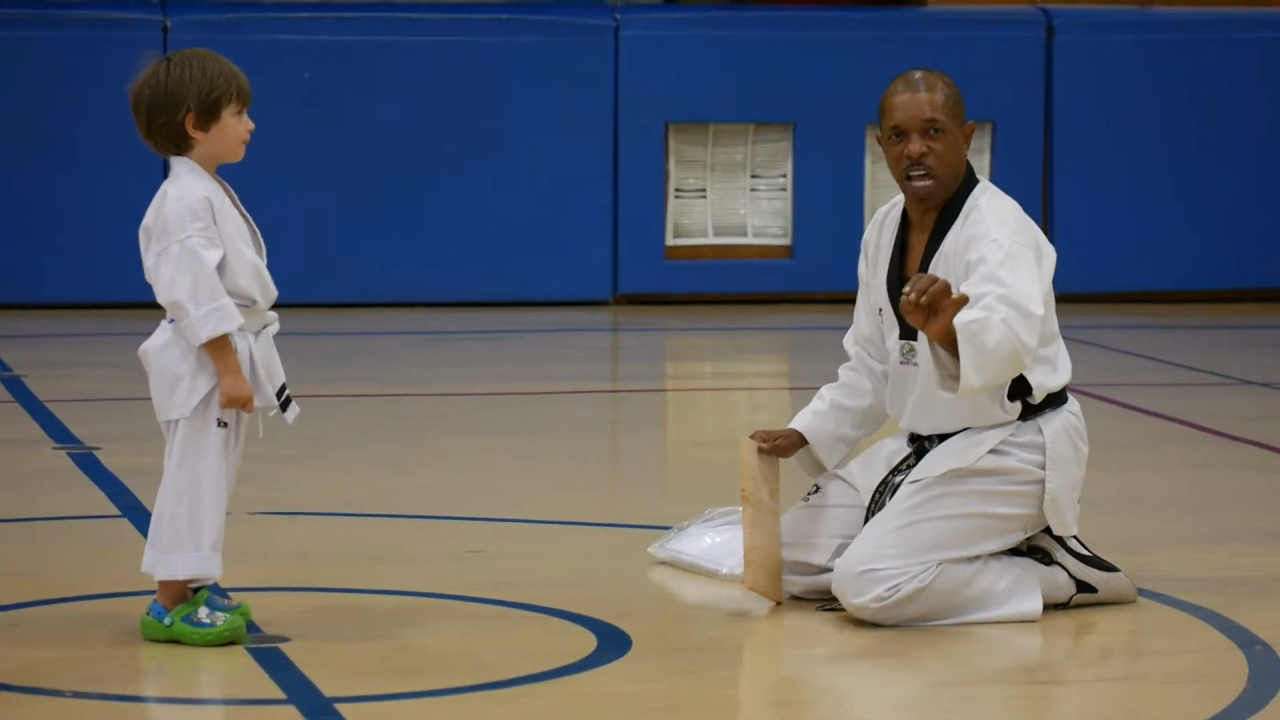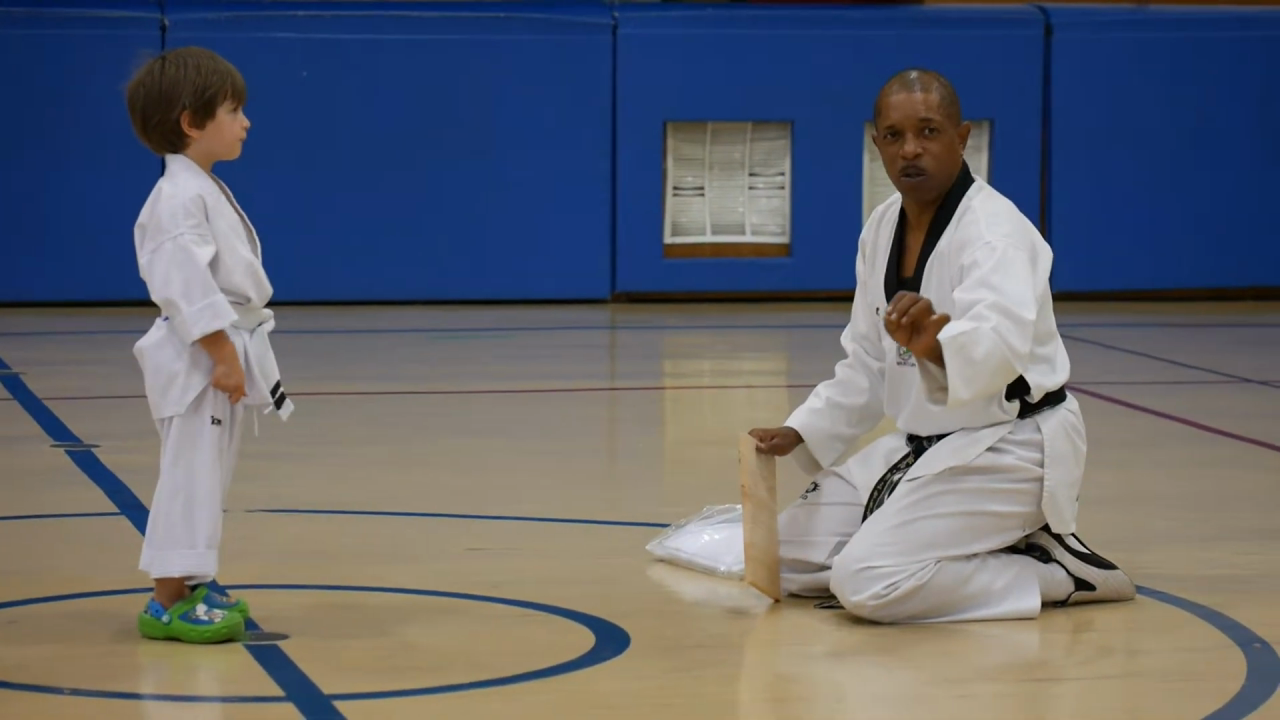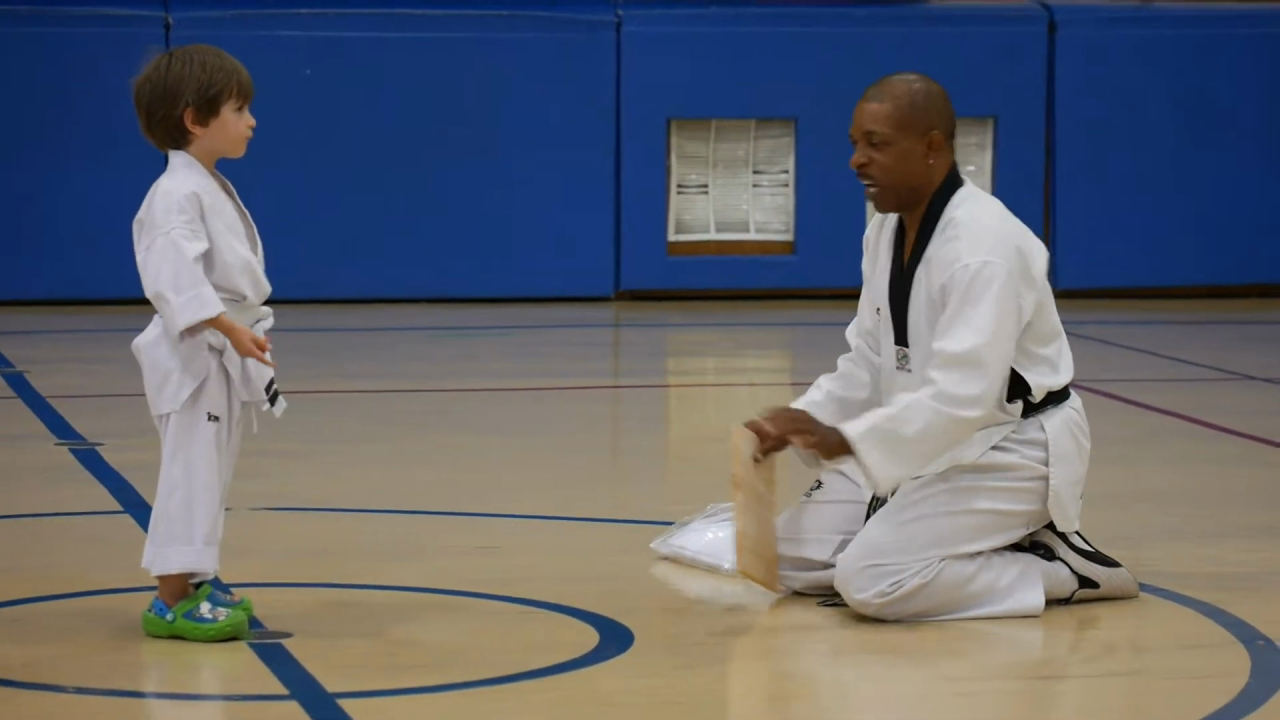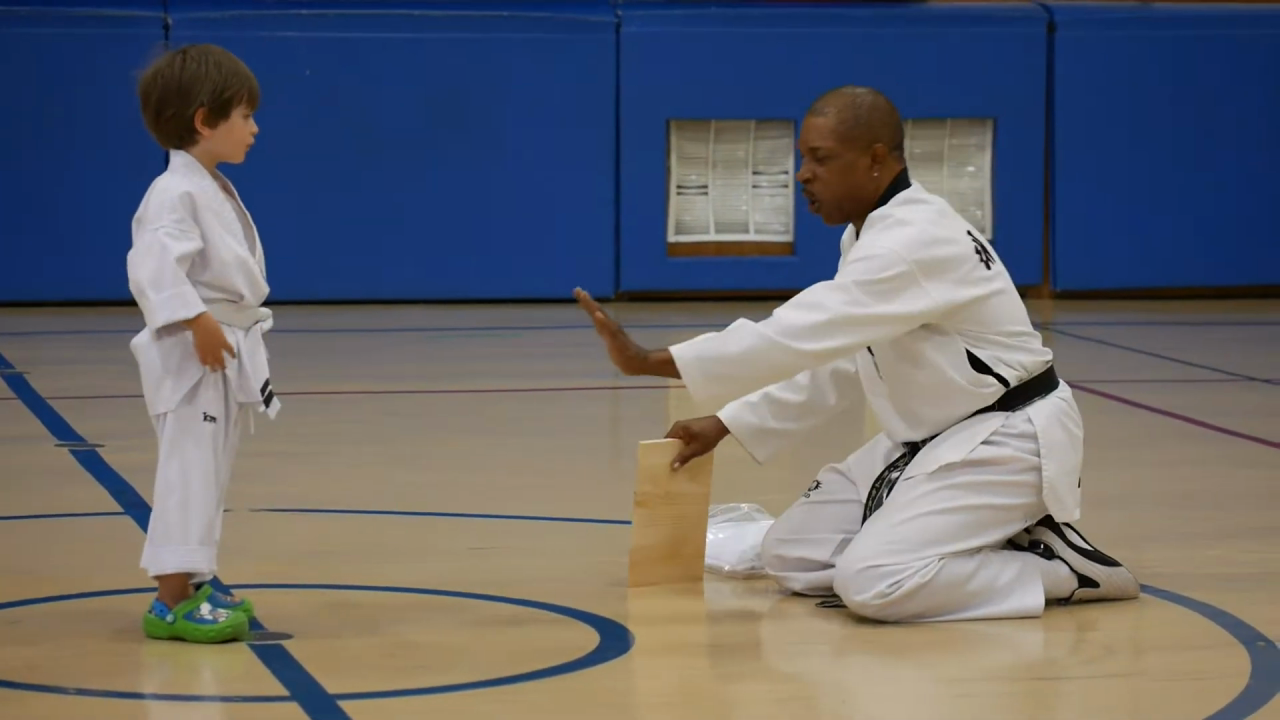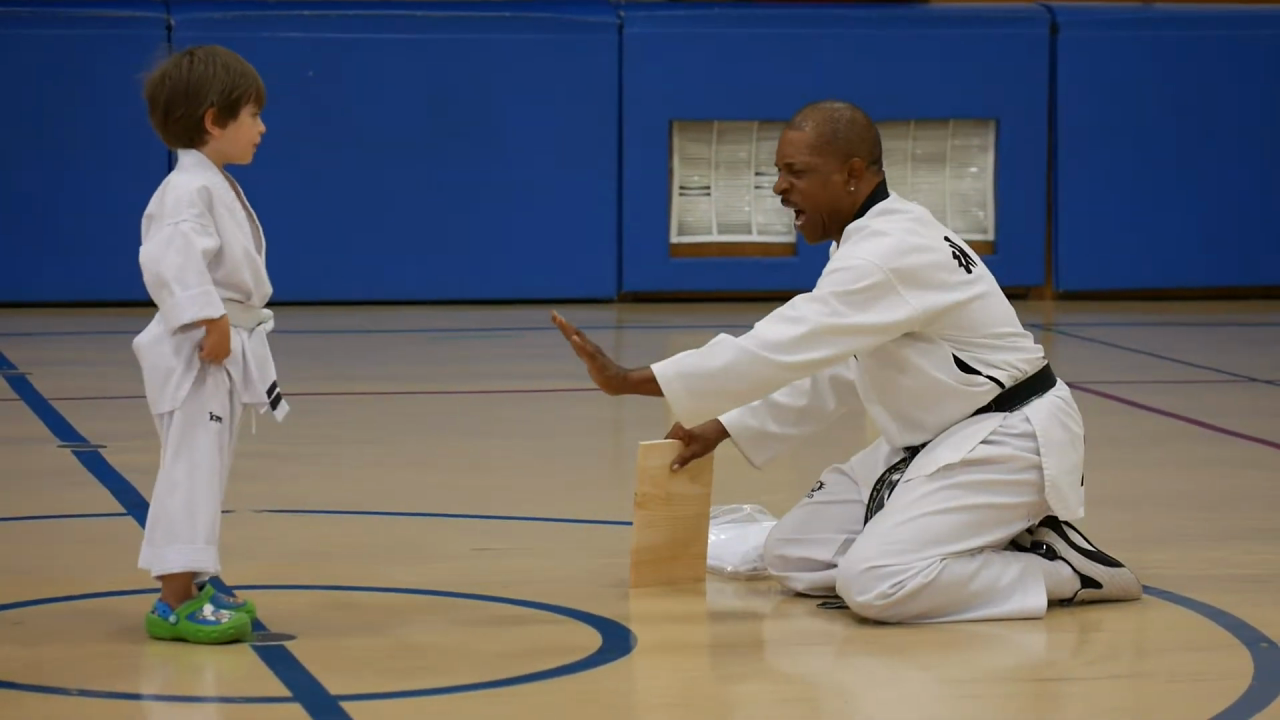
dt=0.5s
person 1, frame 1
left shoulder: (210, 193)
right shoulder: (185, 200)
right elbow: (195, 295)
right wrist: (229, 369)
left hip: (228, 359)
right hip: (203, 362)
left knee: (211, 477)
right knee: (193, 478)
left ankle: (194, 589)
right ankle: (170, 604)
person 1, frame 2
left shoulder: (207, 191)
right shoulder: (180, 198)
right elbow: (187, 289)
left wrist: (234, 355)
right wrist: (223, 357)
left hip: (222, 356)
right hip: (198, 359)
left knee: (208, 474)
right knee: (190, 474)
left ankle: (192, 586)
right ankle: (167, 602)
person 1, frame 3
left shoulder: (212, 188)
right shoulder: (178, 193)
right elbow: (174, 278)
left wrist: (238, 335)
right wrist: (229, 329)
left hip: (222, 353)
right hip: (196, 354)
left knee: (211, 471)
right knee: (191, 472)
left ankle: (194, 583)
right ankle: (172, 599)
person 1, frame 4
left shoulder: (214, 189)
right shoulder: (176, 193)
right elbow: (153, 271)
left wrist: (230, 334)
right wrist: (201, 327)
left hip: (222, 354)
right hip: (192, 356)
left knee: (209, 472)
right knee: (188, 471)
left ankle: (194, 583)
right ankle: (172, 601)
person 1, frame 5
left shoulder: (215, 186)
right shoulder: (190, 188)
right elbow: (172, 265)
left wrist: (226, 331)
right wrist: (213, 324)
left hip: (223, 351)
right hip: (196, 353)
left knee: (207, 470)
right knee: (190, 470)
left ankle: (194, 583)
right ankle: (174, 601)
person 2, frame 1
left shoulder: (999, 231)
right shoulder: (884, 228)
left elbow: (1008, 341)
right elbow: (871, 365)
left wrist: (947, 330)
right wrist: (803, 435)
left hip: (1011, 450)
right hip: (925, 444)
left knee: (867, 586)
right knee: (794, 559)
left ankle: (1053, 572)
right ankle: (998, 553)
person 2, frame 2
left shoulder: (995, 231)
right shoulder: (883, 227)
left elbow: (999, 345)
right elbow: (867, 362)
left wrist: (932, 342)
right wrist: (799, 432)
left hip: (1009, 448)
right hip: (925, 442)
left knee: (866, 584)
right knee: (790, 557)
left ankle: (1054, 570)
right ankle: (1000, 549)
person 2, frame 3
left shoulder: (983, 243)
right shoulder: (888, 226)
left elbow: (961, 393)
right elbow: (871, 356)
left wrist: (846, 440)
right wrist: (800, 422)
left hip: (1012, 446)
right hip: (929, 443)
left knee: (871, 582)
right knee: (793, 556)
left ankle: (1058, 568)
right ankle: (1005, 548)
person 2, frame 4
left shoulder: (913, 242)
right shoulder: (877, 230)
left elbow: (798, 337)
right elbow: (830, 359)
left wrist: (647, 359)
right wrist: (725, 424)
left hip: (1006, 443)
right hip: (932, 439)
left knee: (871, 584)
right knee: (791, 557)
left ankle: (1058, 566)
right ankle: (1002, 541)
person 2, frame 5
left shoulder: (890, 252)
right shoulder: (873, 238)
left elbow: (780, 349)
right elbow: (826, 366)
left wrist: (628, 380)
right wrist: (722, 428)
left hip: (1005, 441)
right hip: (935, 439)
left knee: (874, 584)
right knee: (794, 558)
left ankle: (1059, 565)
right ankle: (1002, 541)
